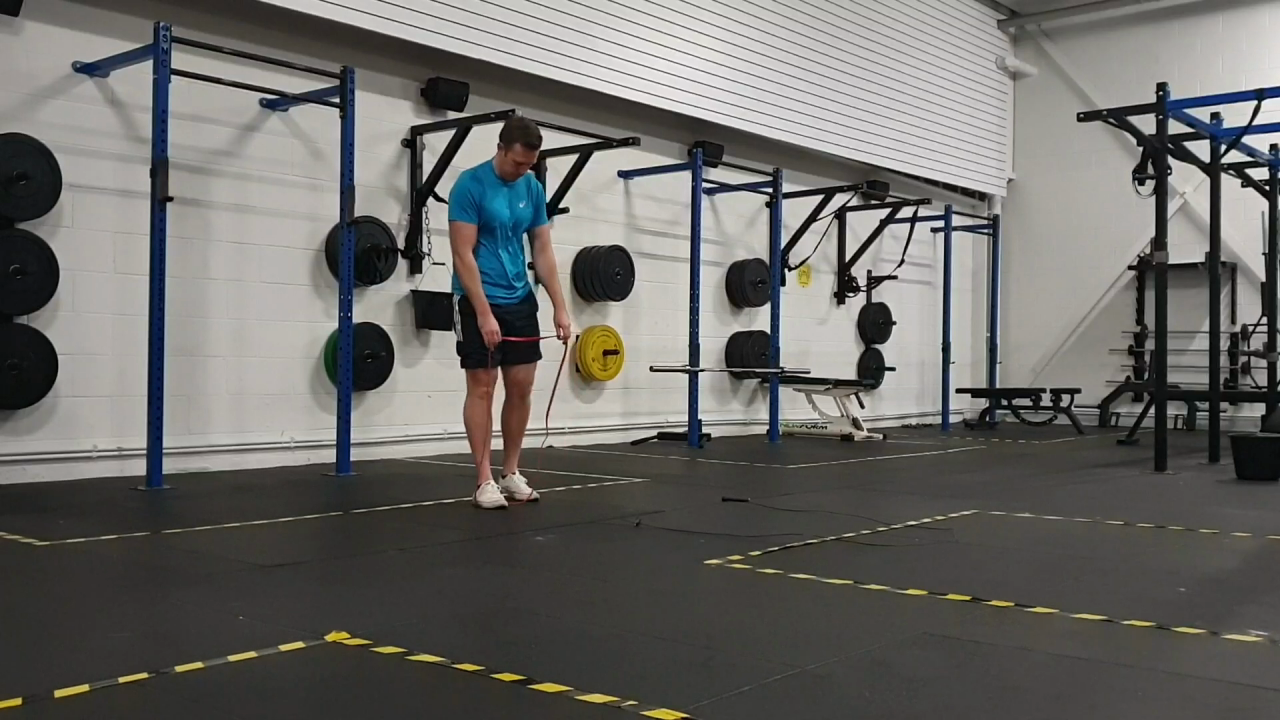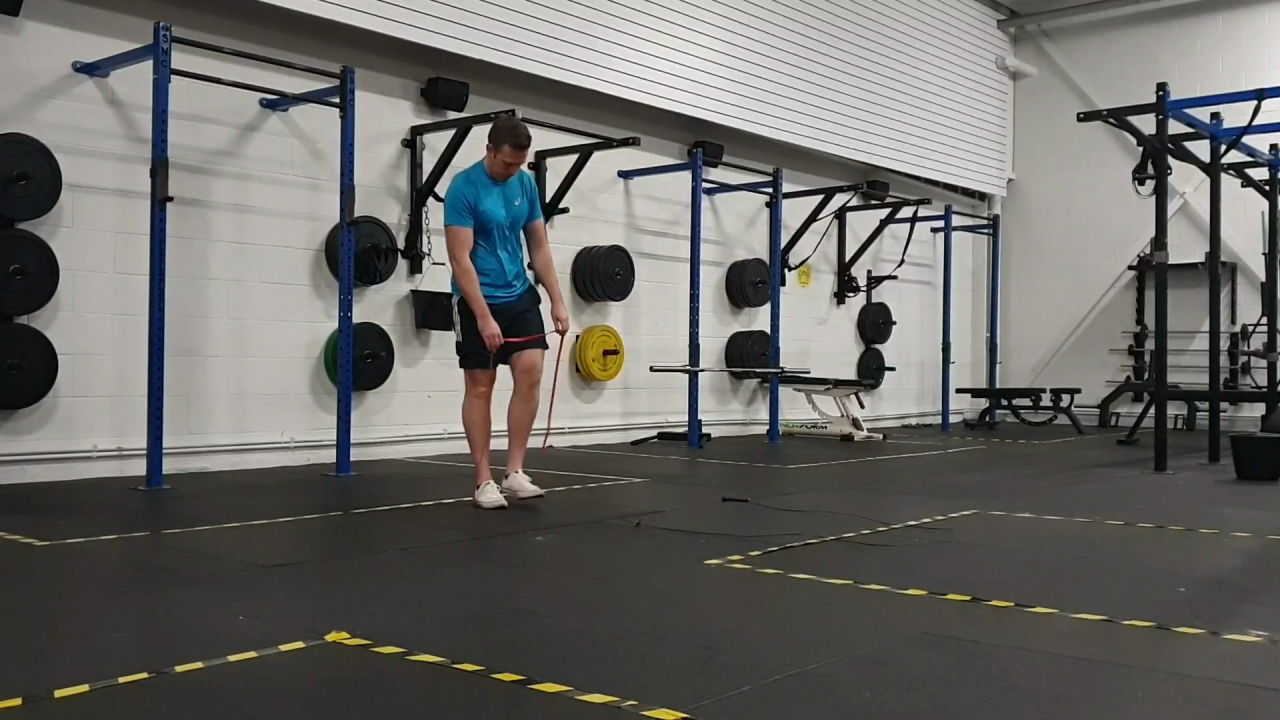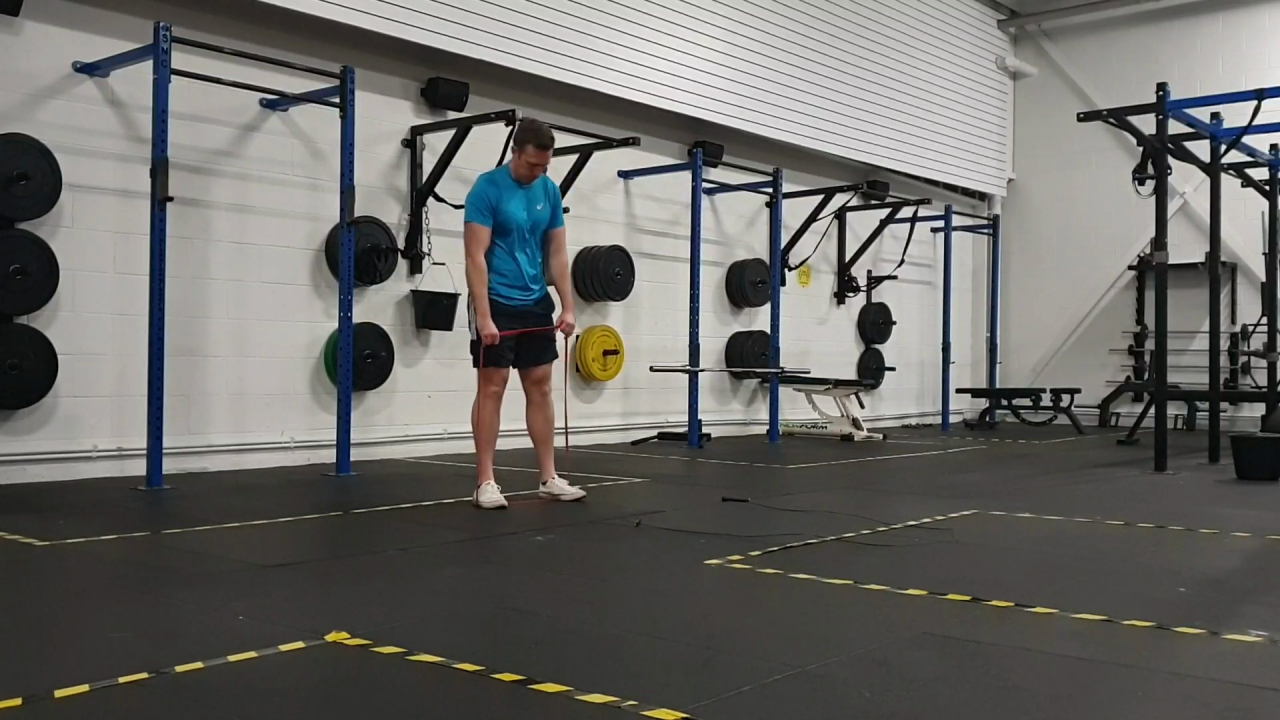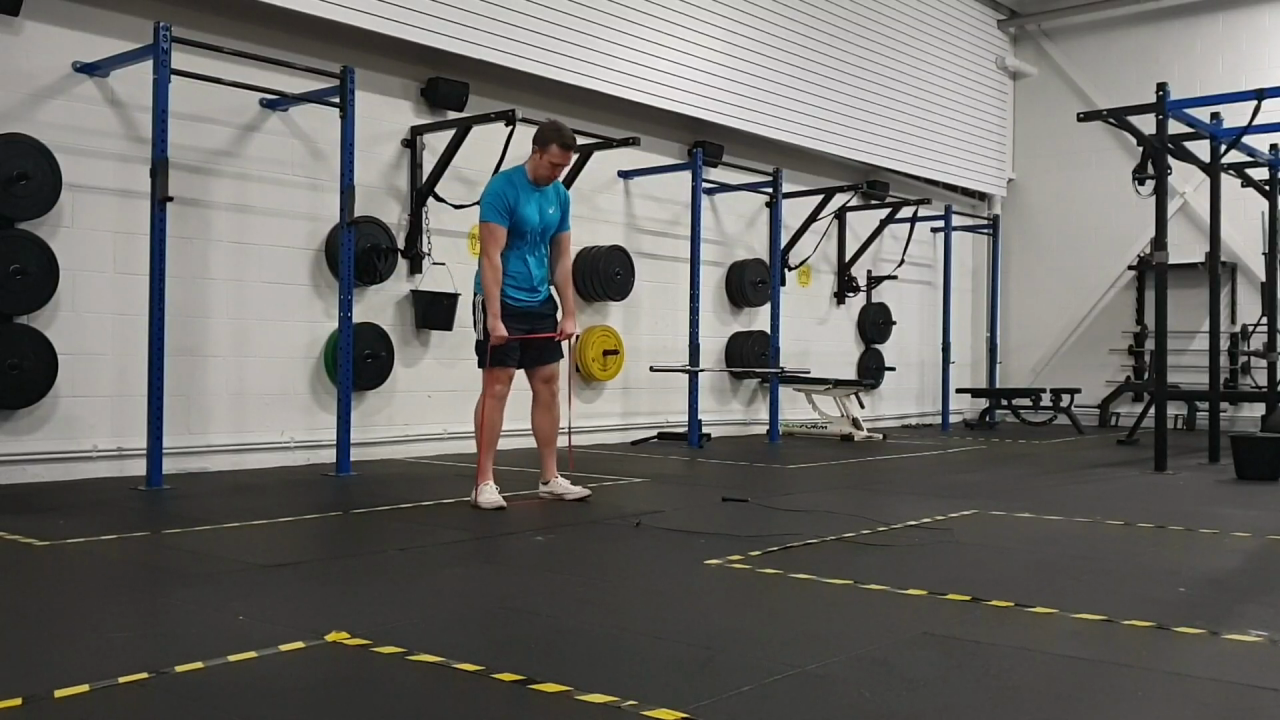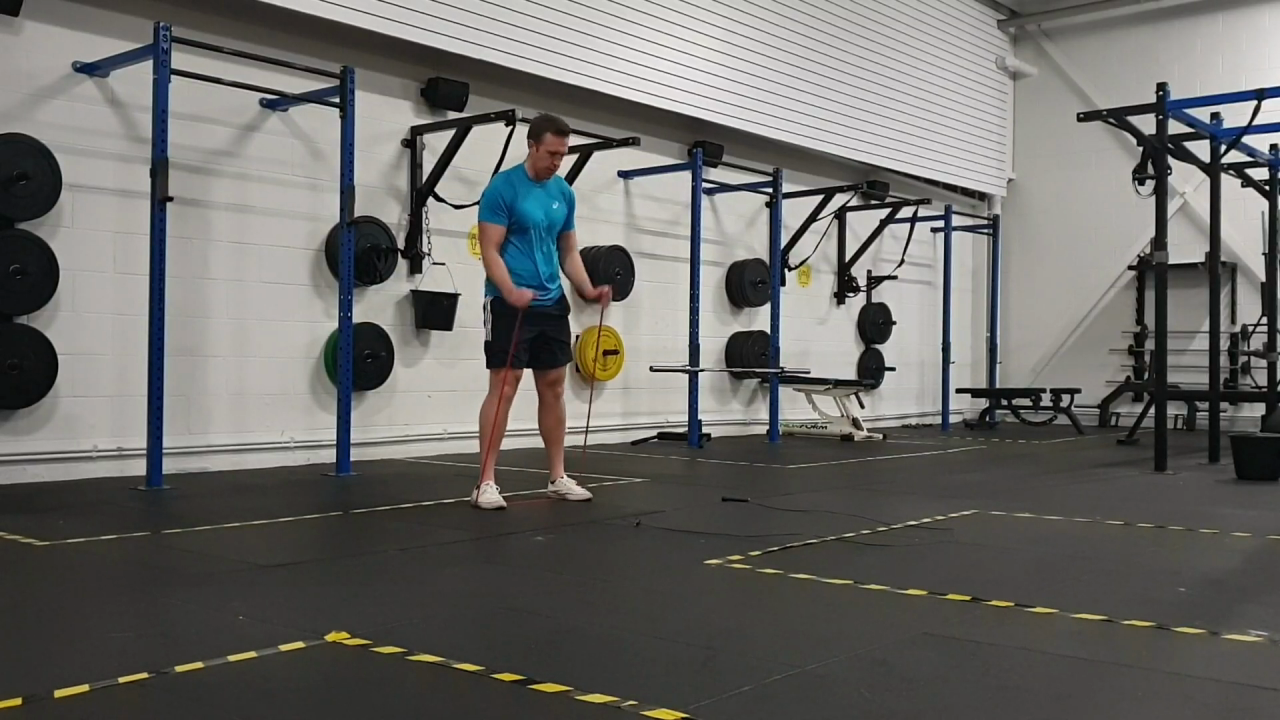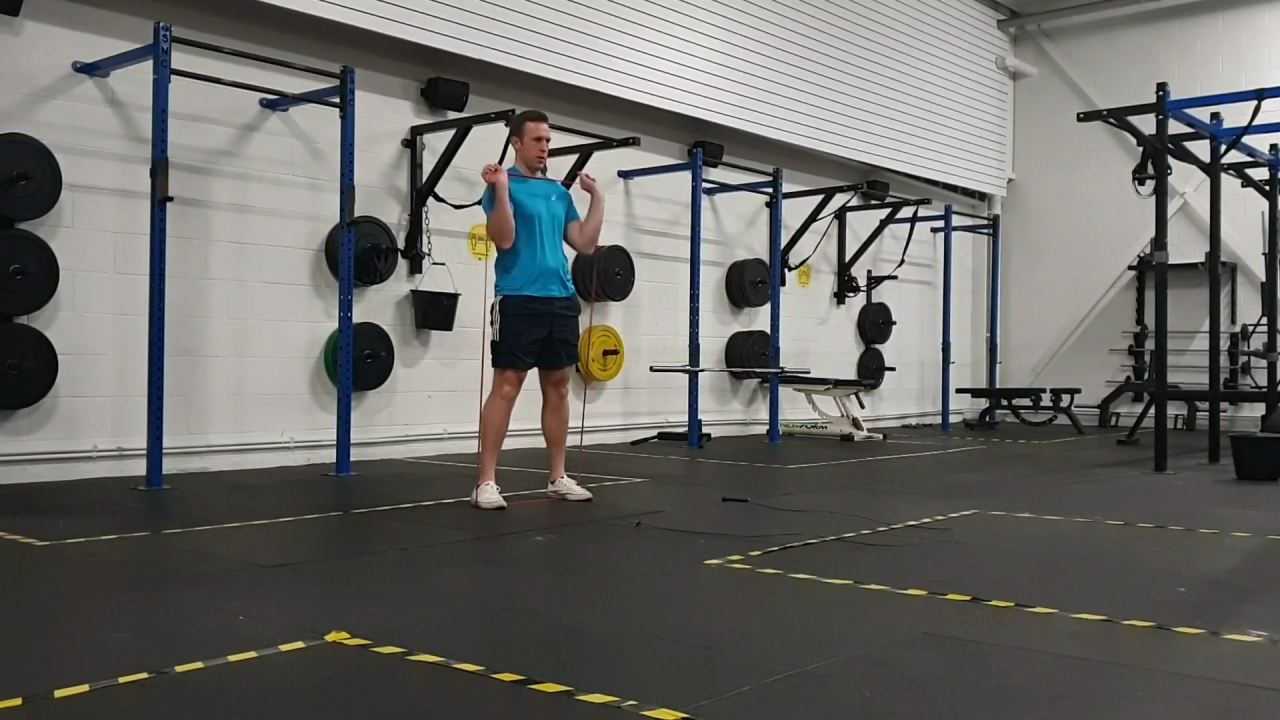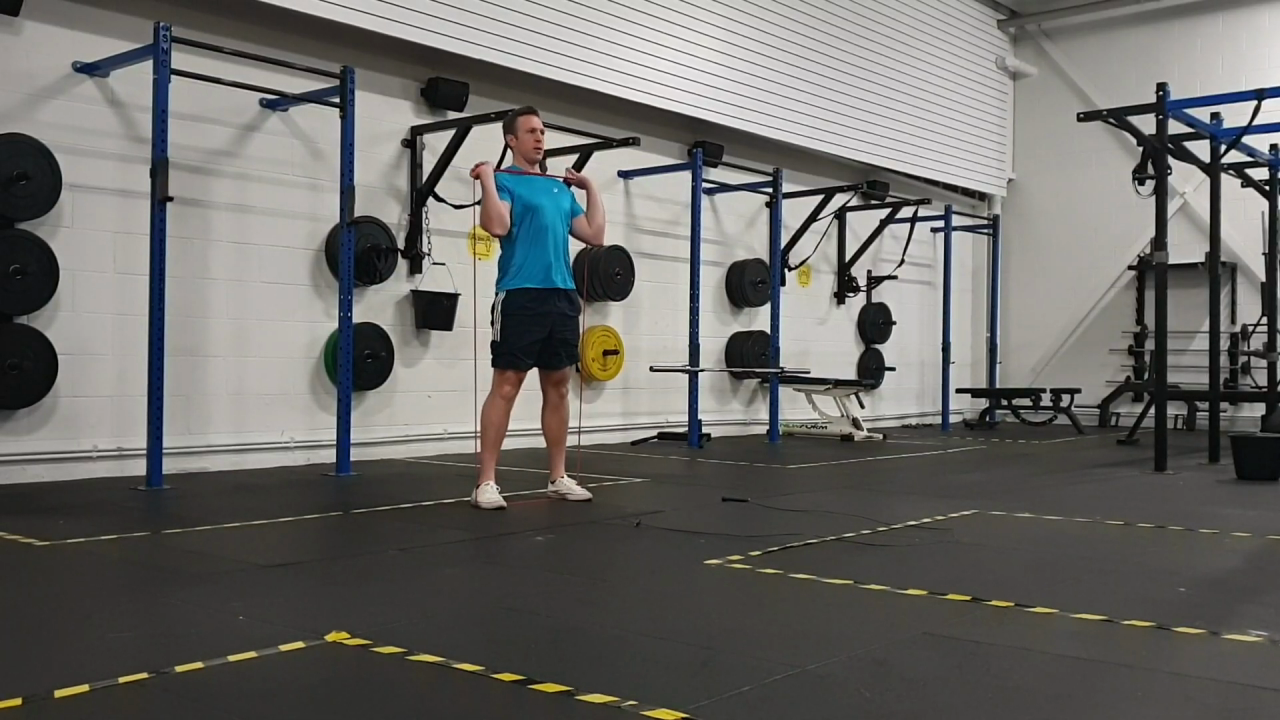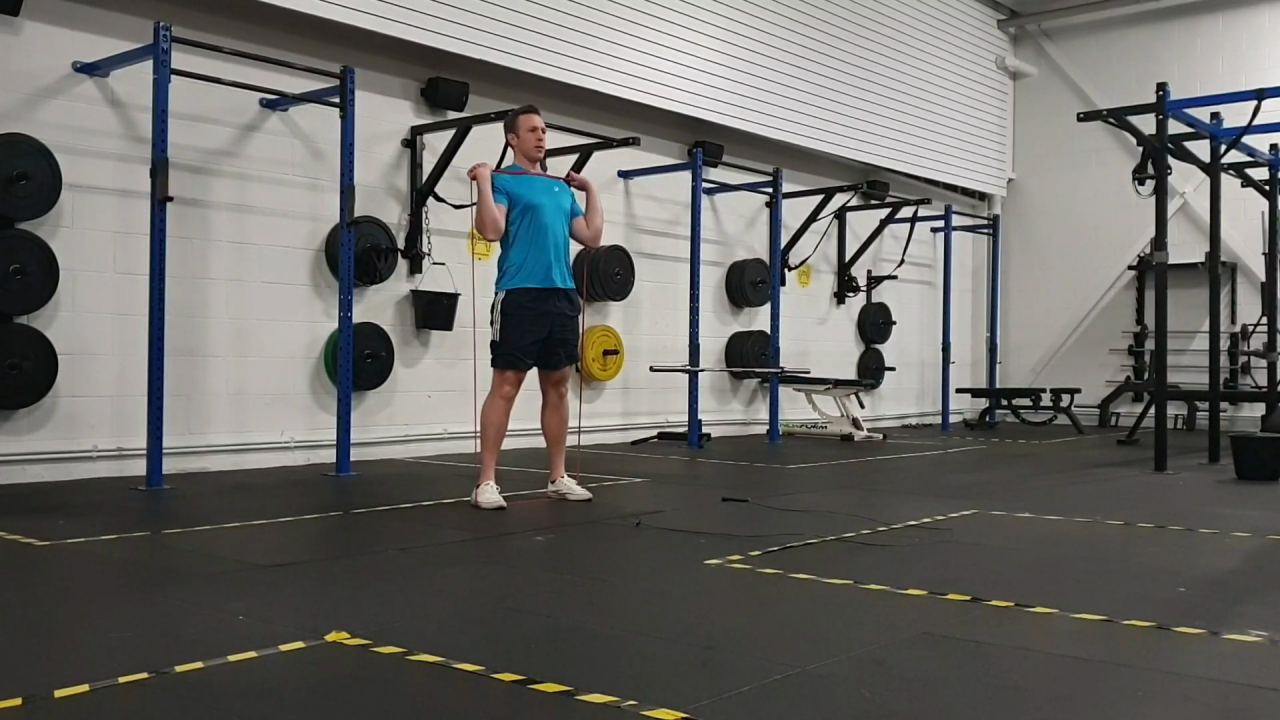
dt=0.5s
person 1, frame 1
left shoulder: (533, 189)
right shoulder: (470, 185)
left elbow: (543, 252)
right elbow: (463, 254)
left wrist: (560, 308)
right wrist: (484, 313)
left hip: (519, 299)
right hip: (478, 300)
left knee: (521, 386)
right knee: (482, 386)
left ankle: (511, 471)
right ankle: (485, 480)
person 1, frame 2
left shoulder: (526, 185)
right shoulder: (463, 188)
left elbow: (539, 247)
right elbow: (460, 259)
left wrist: (557, 300)
right wrist: (484, 317)
left hip: (520, 295)
right hip: (477, 300)
left knee: (531, 374)
right knee: (480, 386)
left ankle: (515, 470)
right ankle: (484, 480)
person 1, frame 3
left shoulder: (550, 192)
right shoulder: (487, 188)
left elbow: (556, 254)
right elbow: (475, 256)
left wrist: (567, 307)
right wrist: (483, 316)
left hip: (536, 303)
right hip: (497, 302)
left knee: (540, 387)
right knee: (492, 387)
left ankle: (549, 477)
right ankle: (486, 481)
person 1, frame 4
left shoulder: (560, 196)
right shoulder: (502, 188)
left elbow: (561, 259)
right elbow: (491, 256)
left wrist: (569, 314)
right wrist: (494, 316)
left hip: (540, 303)
right hip: (501, 301)
left knee: (548, 386)
right knee: (497, 387)
left ankle: (550, 478)
right ankle: (484, 482)
person 1, frame 5
left shoulder: (564, 194)
right shoulder: (503, 187)
left elbow: (568, 252)
right elbow: (489, 250)
left wrist: (588, 290)
right wrist: (509, 292)
left hip: (552, 304)
right hip: (511, 304)
left knee: (553, 388)
right knee: (503, 388)
left ankle: (557, 477)
right ankle: (485, 482)
person 1, frame 6
left shoulder: (559, 192)
right shoulder: (503, 185)
left elbow: (584, 244)
right elbow: (504, 240)
left wrist: (597, 202)
right wrist: (498, 192)
left hip: (562, 300)
right hip: (518, 300)
left knee: (558, 387)
right knee: (506, 387)
left ankle: (558, 476)
right ankle: (486, 481)
person 1, frame 7
left shoulder: (560, 189)
right shoulder: (504, 181)
left elbow: (595, 235)
right elbow: (497, 226)
left wrist: (590, 189)
right wrist: (487, 180)
left hip: (562, 296)
right hip: (520, 296)
left knee: (558, 387)
right knee: (505, 386)
left ankle: (558, 477)
right ankle: (486, 482)
person 1, frame 8
left shoulder: (561, 188)
right shoulder: (503, 181)
left elbow: (592, 237)
right elbow: (490, 231)
left wrist: (591, 191)
right wrist: (484, 181)
left hip: (562, 296)
right hip: (520, 296)
left knee: (557, 386)
right knee: (506, 386)
left ankle: (558, 476)
right ankle: (486, 481)
